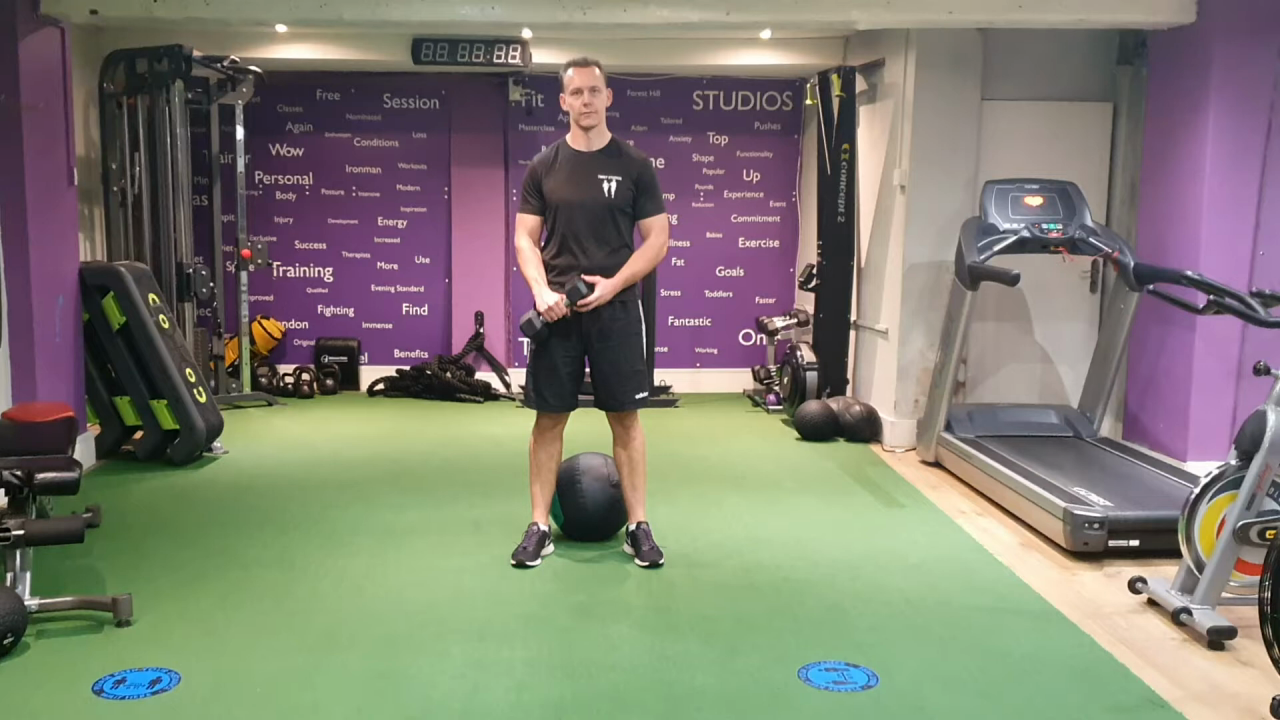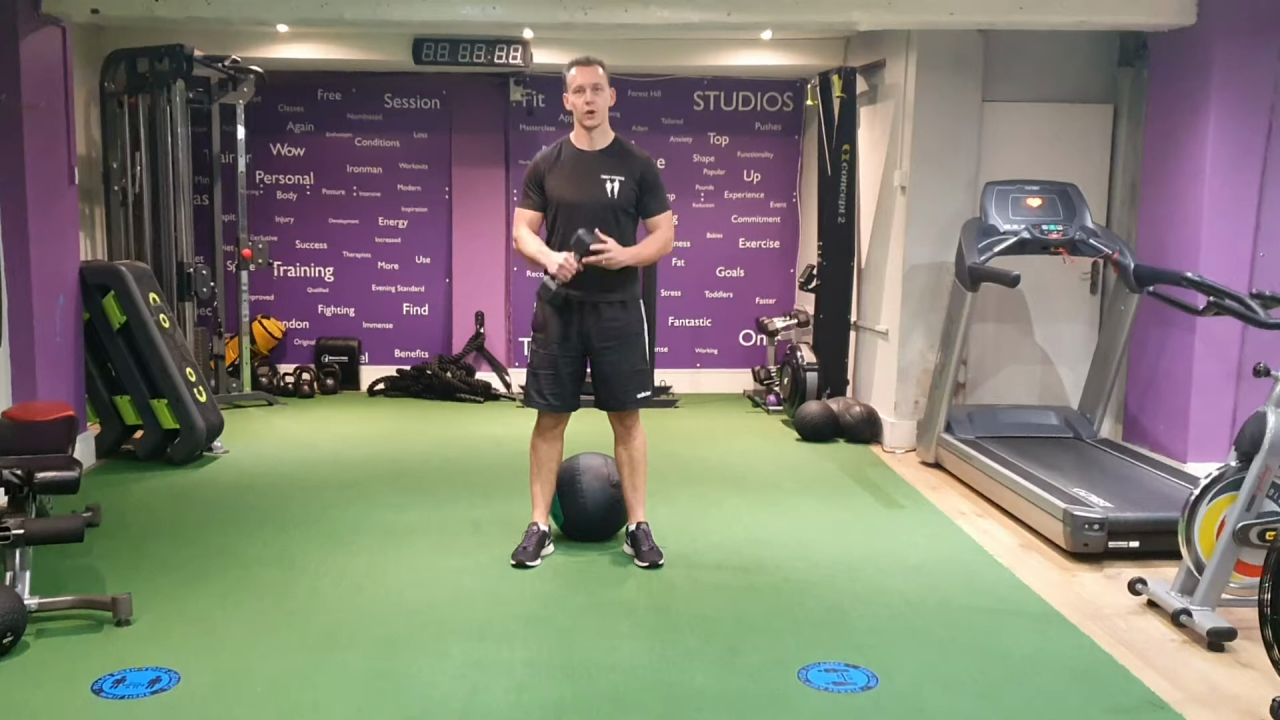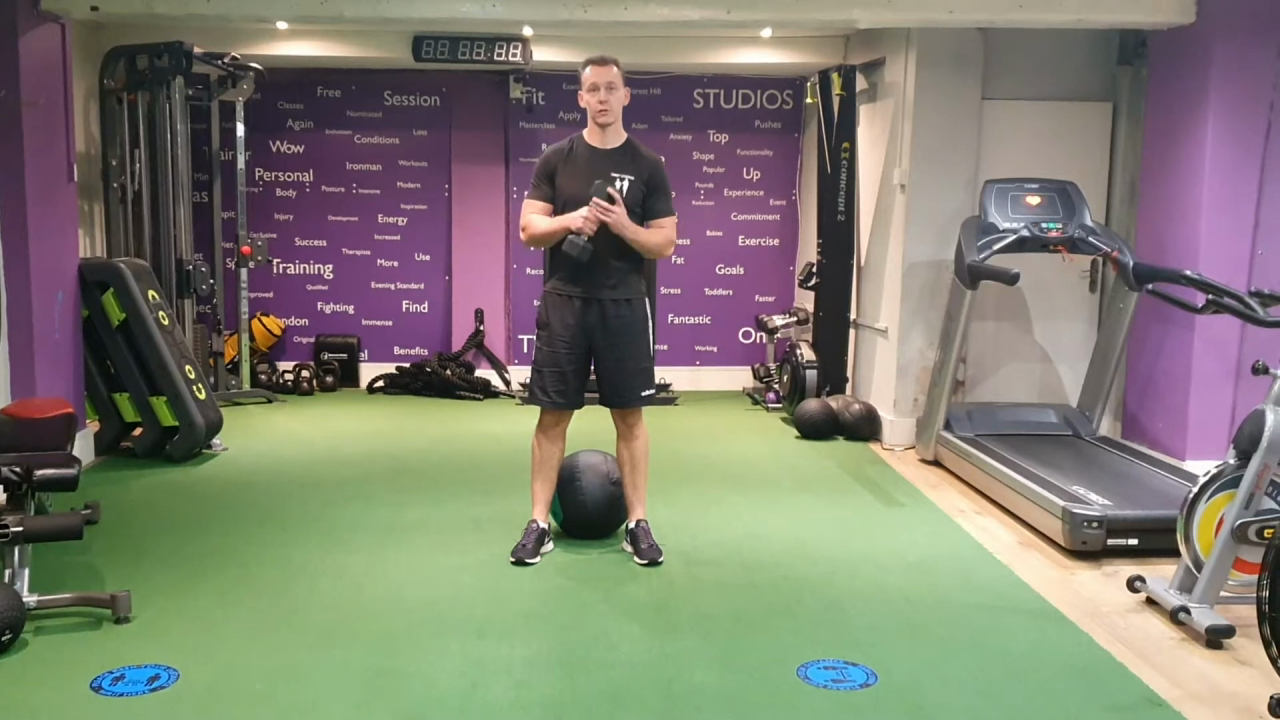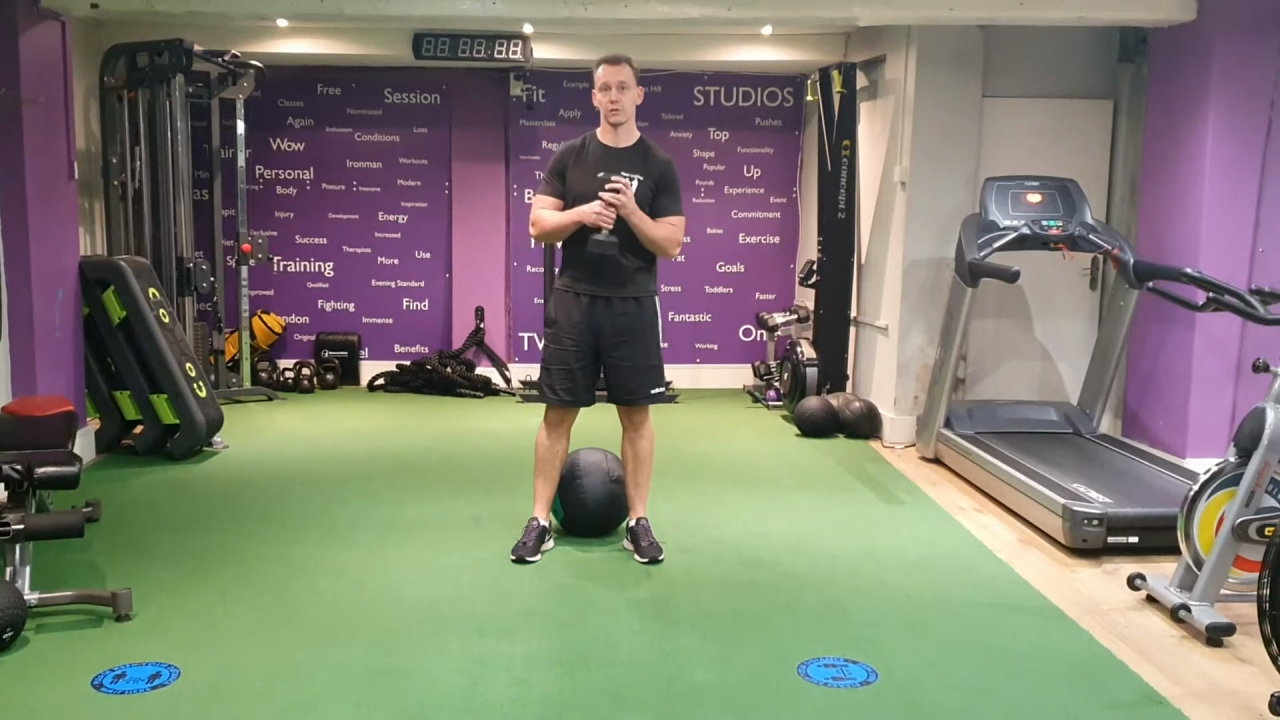
dt=0.4s
person 1, frame 1
left shoulder: (634, 165)
right shoulder: (544, 165)
left elbow: (657, 239)
right elbow: (525, 238)
left wrist: (613, 285)
right wrist: (541, 290)
left hip: (616, 309)
right hip: (558, 311)
left knee: (626, 418)
right knee: (549, 418)
left ankle: (637, 526)
right ankle: (540, 526)
person 1, frame 2
left shoulder: (637, 164)
right shoulder: (545, 164)
left elbow: (664, 235)
right elbow: (521, 233)
left wrist: (626, 255)
right wrist: (548, 256)
left hip: (618, 309)
right hip: (559, 308)
left knee: (627, 417)
right knee: (550, 418)
left ankle: (638, 526)
right ankle: (539, 527)
person 1, frame 3
left shoulder: (647, 165)
right shoulder: (556, 158)
left elbow: (665, 244)
right elbow: (528, 230)
left wrist: (622, 225)
right wrist: (568, 221)
left hip: (624, 306)
right hip: (563, 303)
left knee: (629, 416)
right knee: (552, 416)
left ankle: (637, 524)
right ankle: (539, 524)
person 1, frame 4
left shoulder: (659, 165)
right shoulder: (569, 156)
left elbow: (671, 244)
right elbow: (538, 226)
left wrist: (630, 210)
right wrist: (580, 213)
left hip: (633, 305)
right hip: (573, 301)
left knee: (636, 414)
right knee: (557, 414)
left ankle: (638, 522)
right ankle: (540, 522)
